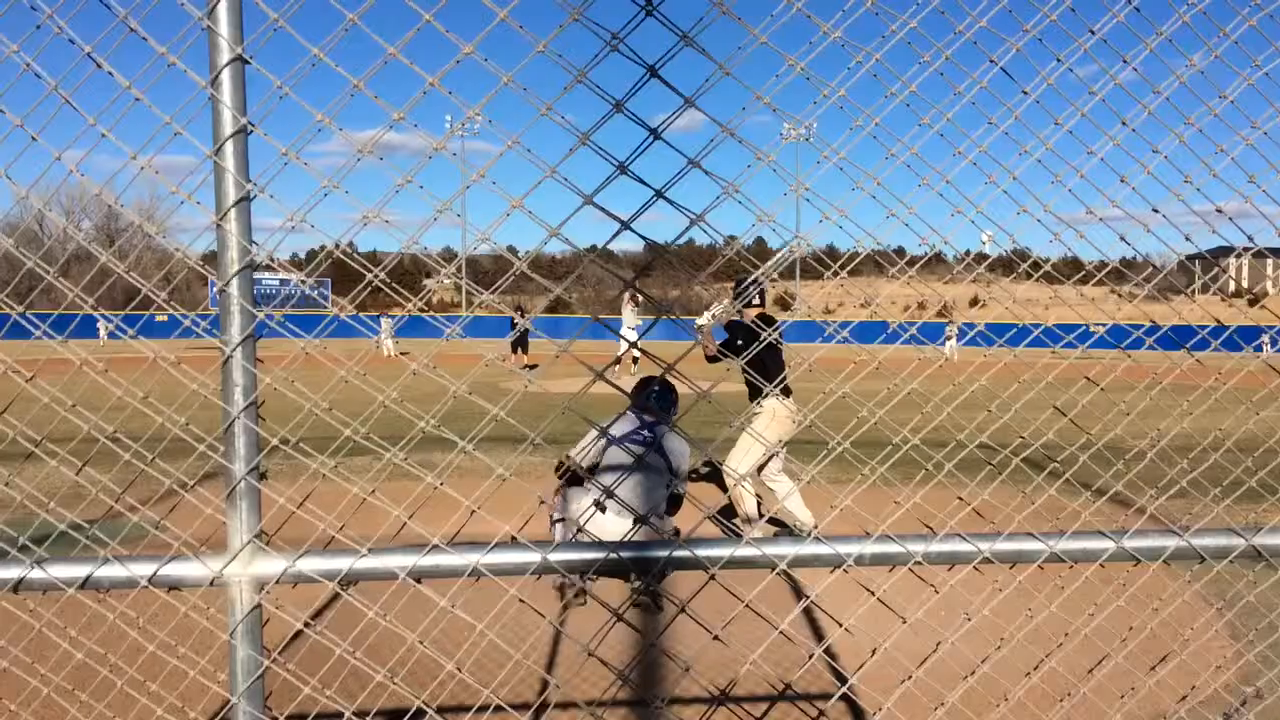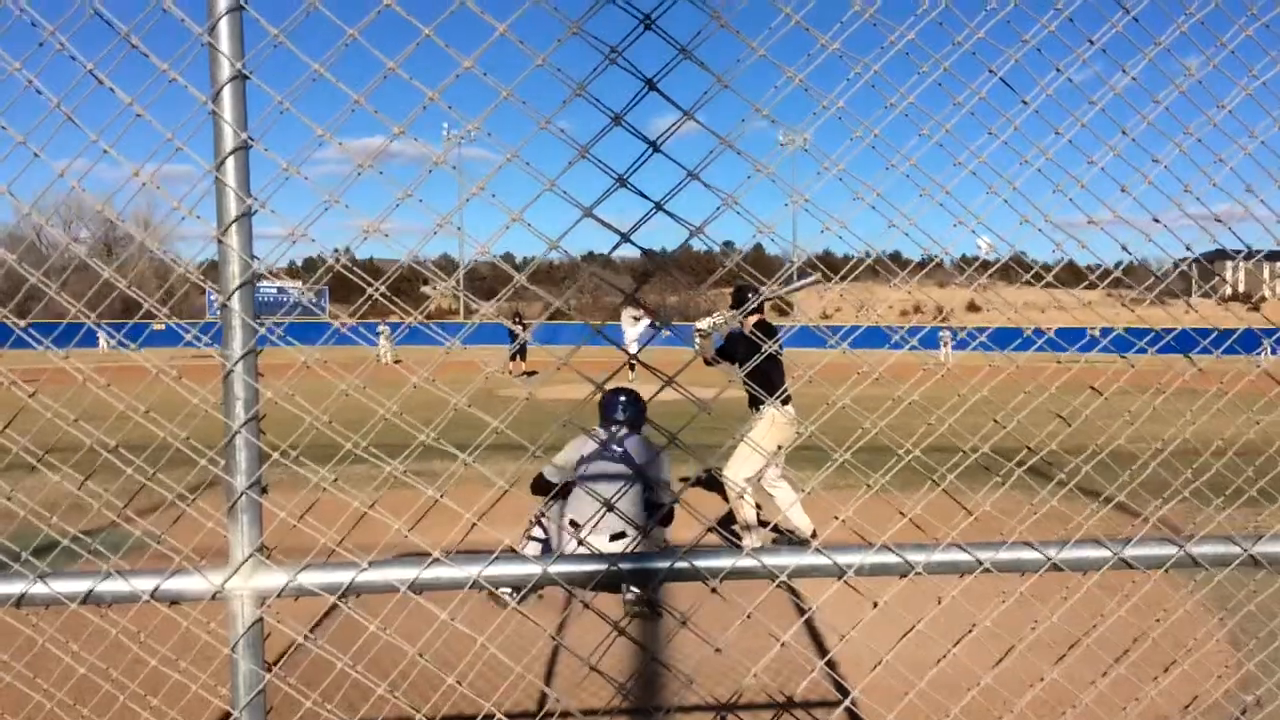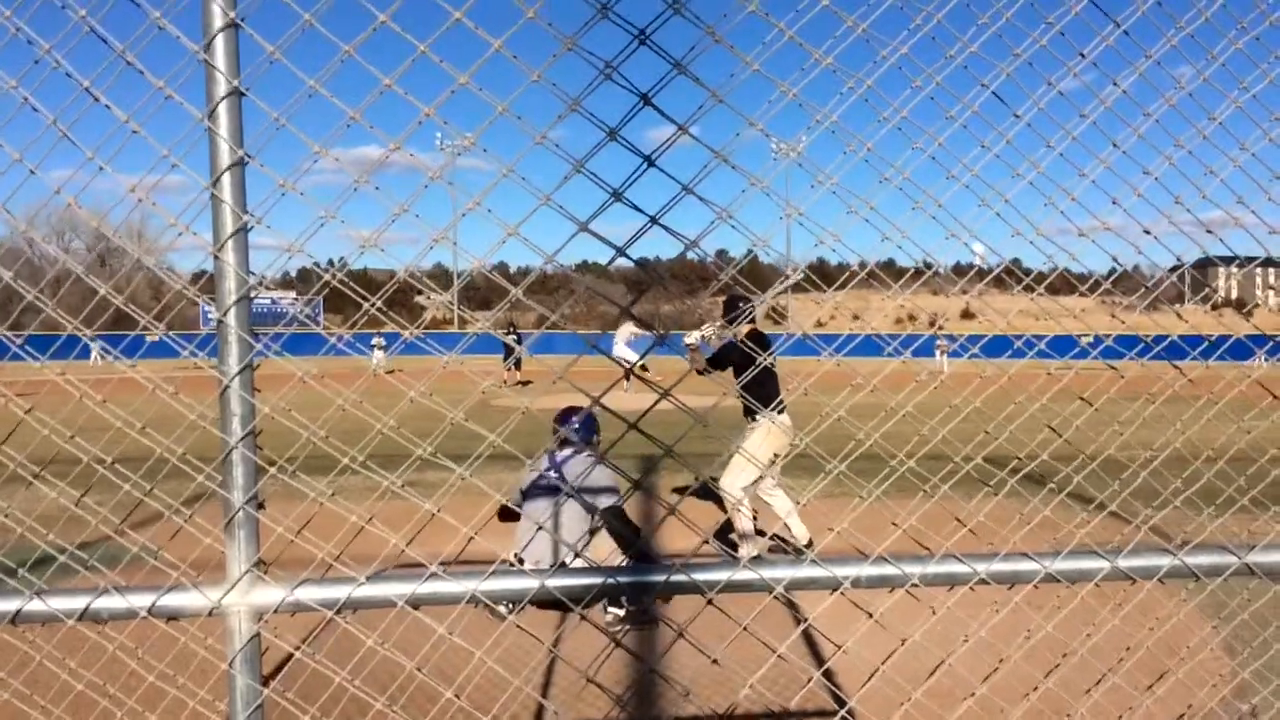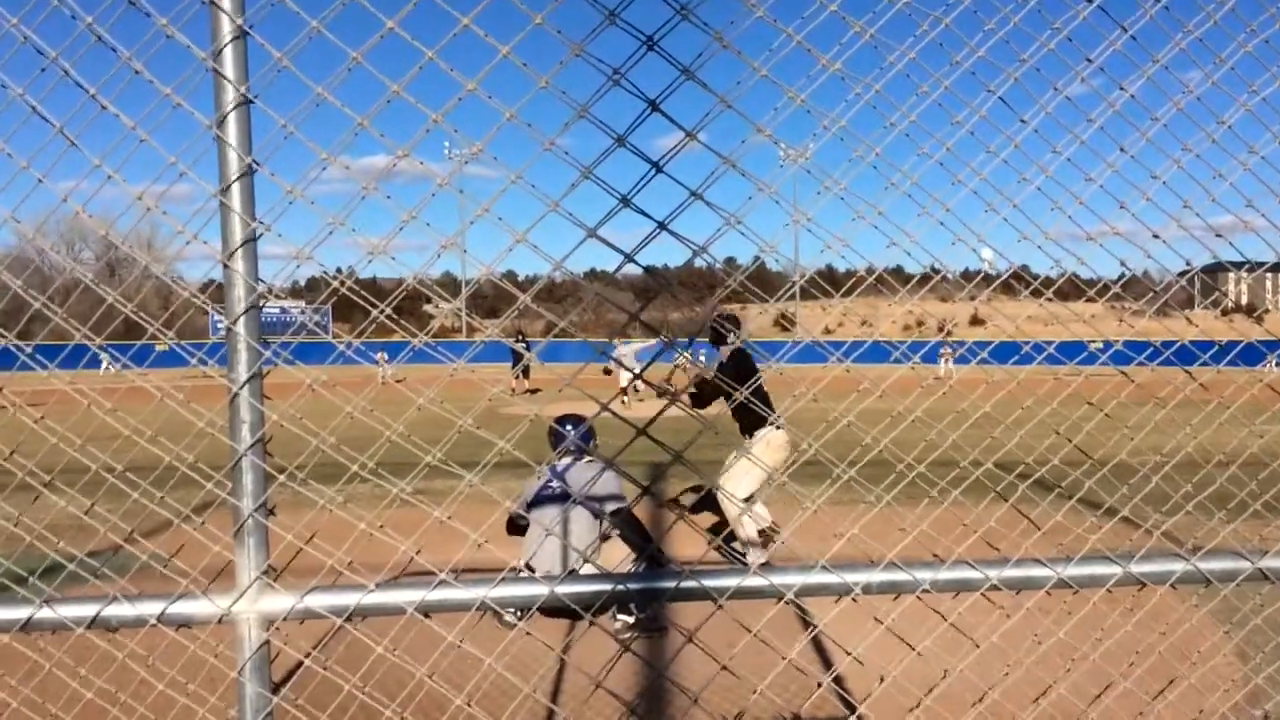
dt=0.5s
person 1, frame 1
left shoulder: (768, 324)
right shoulder: (744, 331)
left elbow: (741, 332)
right elbow: (713, 355)
left wrist: (721, 317)
right wrist: (705, 330)
left hip: (775, 409)
right hip: (766, 409)
left knee: (735, 468)
right knee: (770, 471)
left ankle: (754, 534)
right ankle: (805, 526)
person 1, frame 2
left shoulder: (766, 332)
right shoulder: (745, 338)
left elbow: (737, 349)
right elbow: (712, 358)
left wrist: (724, 330)
right wrist: (704, 336)
left hip: (774, 417)
right hip: (768, 416)
left knee: (734, 474)
right knee: (770, 477)
left ankle: (753, 542)
right ankle: (805, 532)
person 1, frame 3
left shoulder: (756, 340)
right shoulder: (743, 345)
left elbow: (714, 363)
right elbow: (705, 367)
left wrist: (703, 341)
right wrist: (694, 348)
left hip: (770, 425)
right hip: (765, 424)
left knee: (731, 484)
right knee: (767, 485)
left ankle: (749, 550)
right ankle: (802, 540)
person 1, frame 4
left shoulder: (735, 362)
right shoulder: (739, 360)
left elbow: (701, 398)
right elbow: (712, 393)
left hip: (768, 441)
right hip: (759, 439)
left knee: (729, 493)
right knee: (730, 484)
left ankle: (757, 558)
right ankle: (766, 526)
person 2, frame 1
left shoulder: (609, 426)
right shoulder: (678, 445)
left elbow: (564, 472)
right elbow: (672, 505)
left hip: (591, 528)
right hip: (640, 538)
left knee: (566, 493)
right knee: (668, 530)
left ankle: (572, 576)
right ankle: (645, 582)
person 2, frame 2
left shoulder: (583, 443)
right shoulder: (651, 452)
left elbow: (538, 487)
right elbow: (664, 516)
left hip: (571, 546)
right hip: (620, 549)
left knee: (549, 513)
right knee: (655, 530)
left ankle: (513, 588)
right ankle: (636, 592)
person 2, frame 3
left shoulder: (538, 468)
right shoulder: (599, 469)
left elbow: (505, 513)
right elbow: (618, 522)
right wrist: (650, 565)
right knee: (627, 536)
left ankle: (508, 599)
right ankle: (619, 609)
person 2, frame 4
left shoulder: (540, 478)
right shoulder: (601, 472)
left elbow: (513, 526)
right elbow: (625, 523)
right wrist: (662, 562)
right knee: (639, 542)
left ankle: (515, 606)
right ankle: (630, 616)
